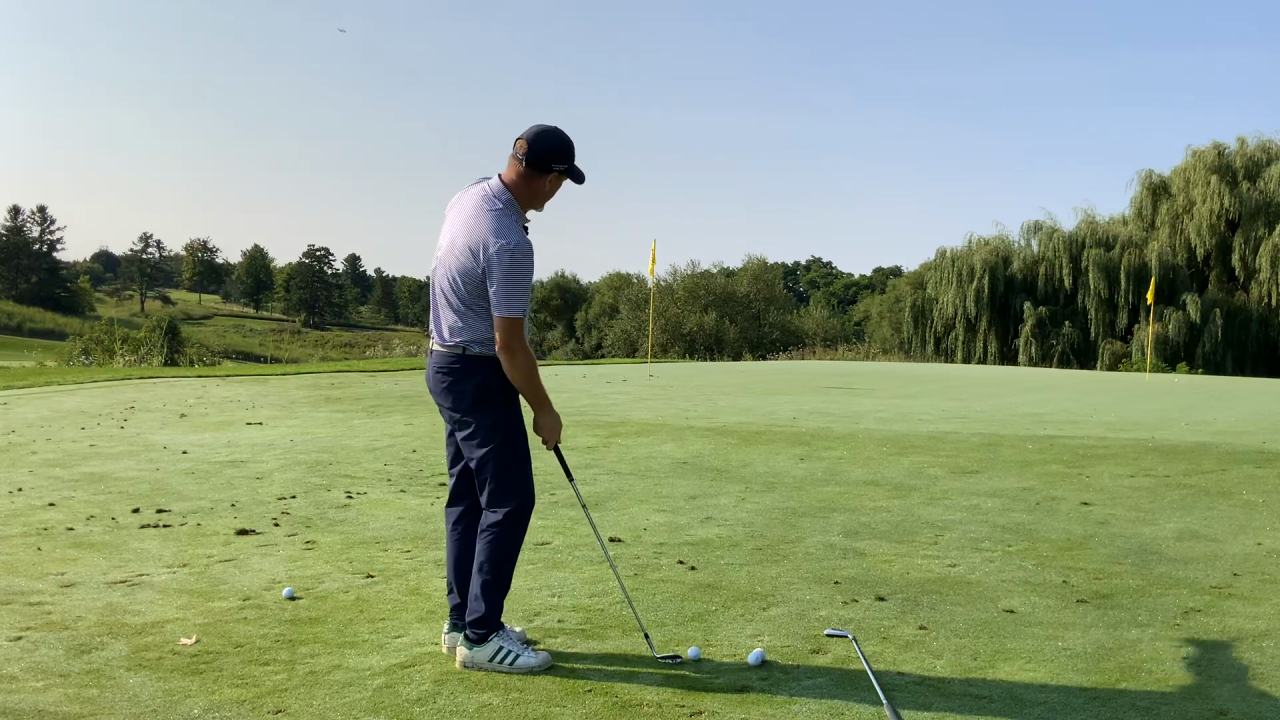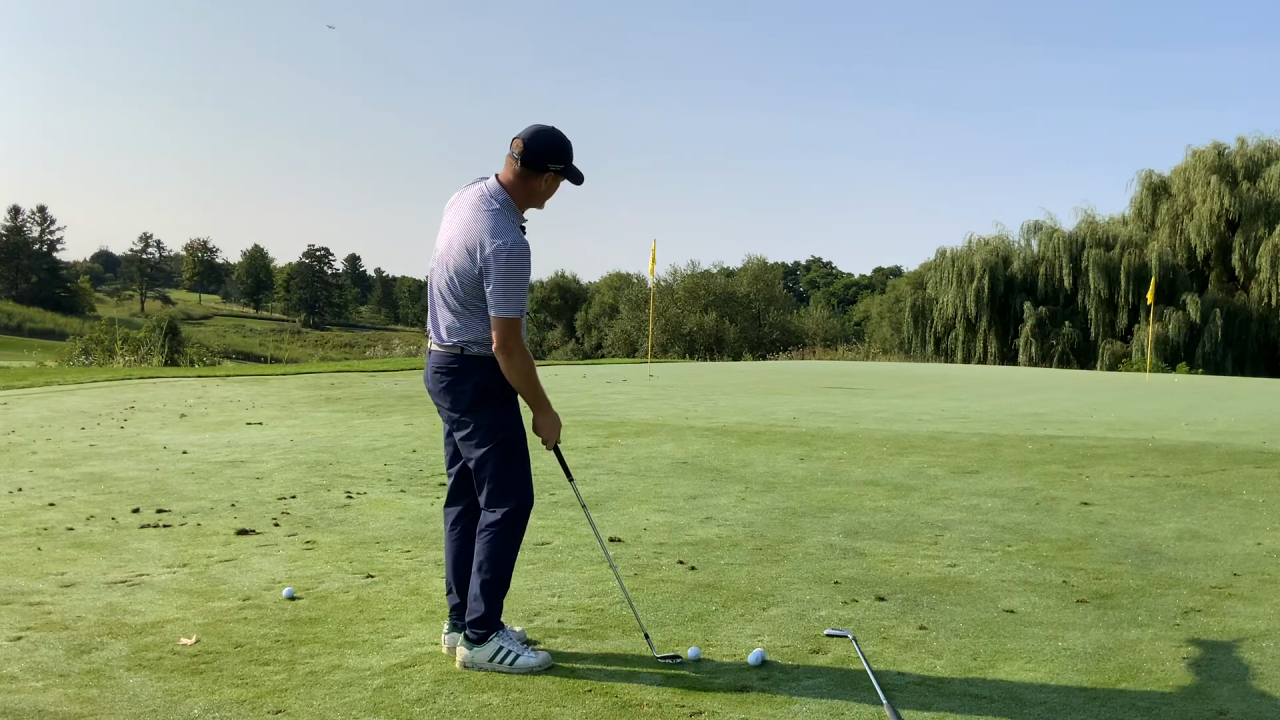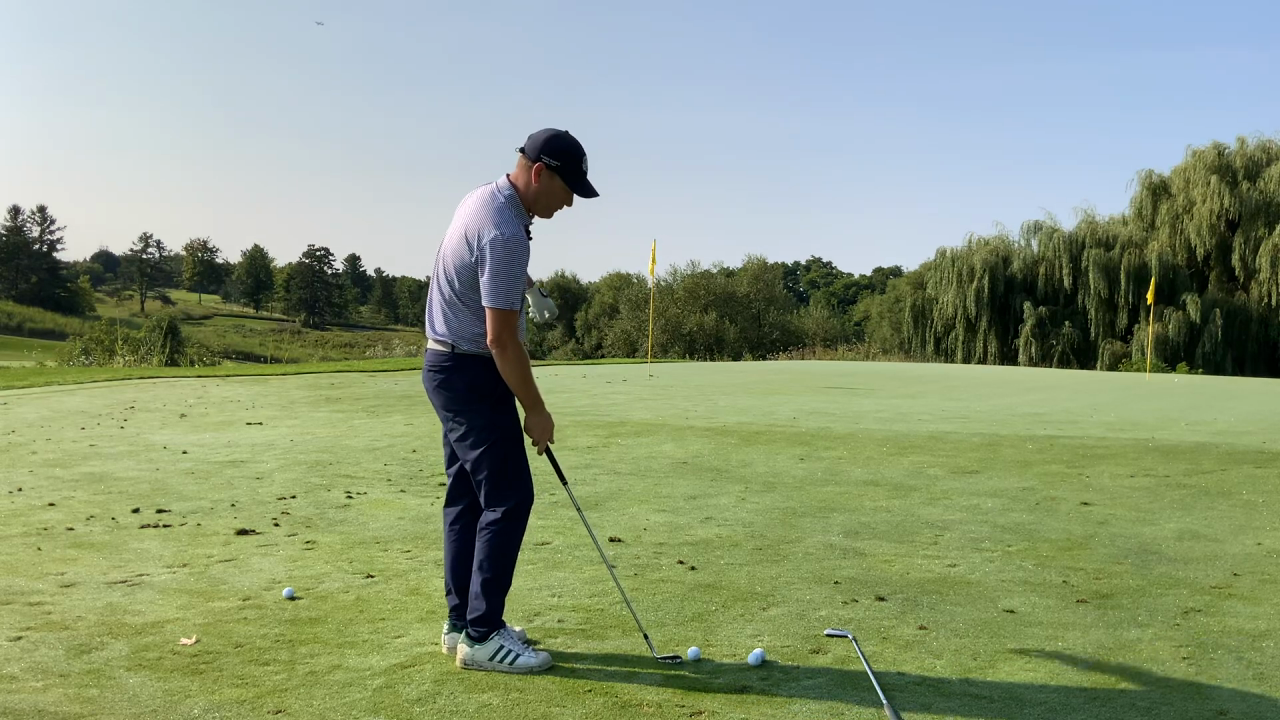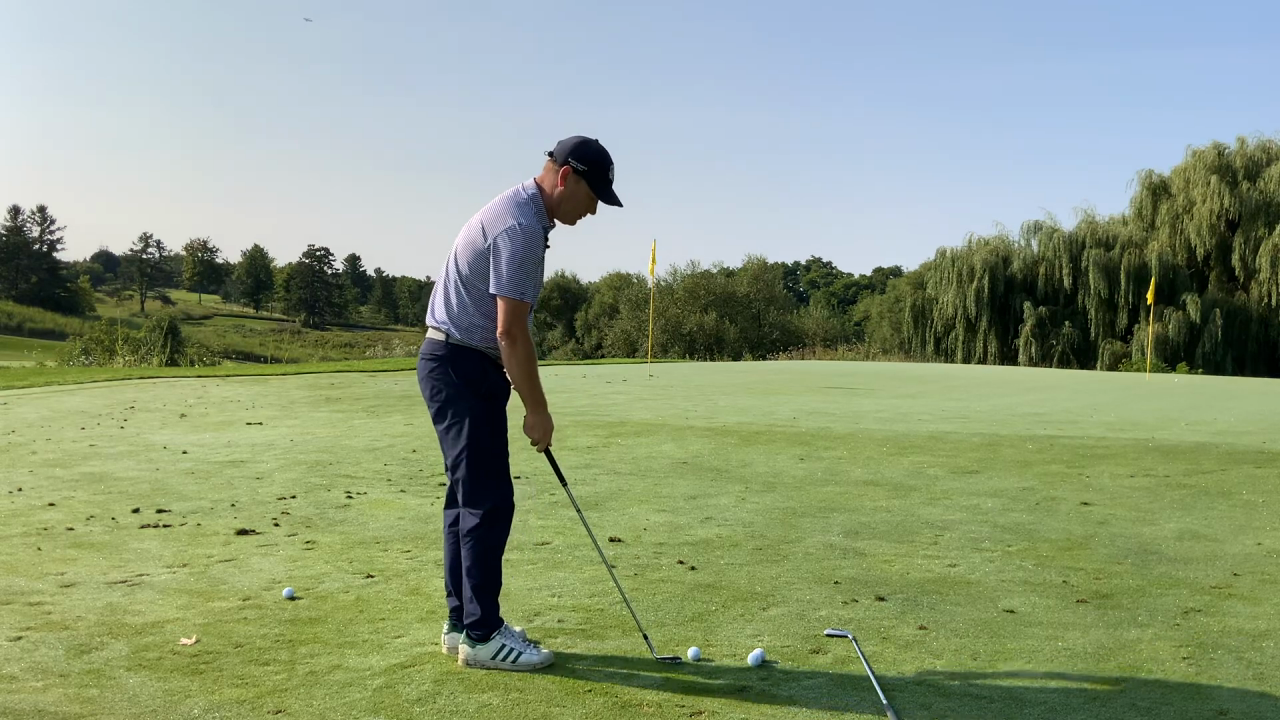
dt=0.4s
person 1, frame 1
left shoulder: (472, 195)
right shoulder: (509, 243)
right elbow: (509, 345)
left wrist: (524, 204)
right wrist: (544, 411)
left hip: (449, 365)
right hip: (478, 376)
left knee: (468, 498)
right knee: (508, 501)
left ankle: (462, 621)
right ankle: (480, 636)
person 1, frame 2
left shoulder: (469, 195)
right shoulder: (506, 242)
right elbow: (507, 345)
left wrist: (517, 199)
right wrist: (544, 411)
left hip: (448, 366)
right hip: (477, 376)
left knee: (468, 497)
right knee: (507, 501)
left ankle: (463, 620)
right ankle: (481, 636)
person 1, frame 3
left shoulder: (487, 199)
right shoulder: (503, 232)
right elbow: (501, 340)
left wrist: (528, 287)
right wrist: (536, 409)
left hip: (454, 368)
right hip: (469, 375)
left knee: (469, 496)
right knee: (508, 498)
left ankle: (463, 621)
right ankle: (482, 633)
person 1, frame 4
left shoulder: (518, 211)
right shoulder: (522, 226)
right elbow: (511, 331)
left wrist: (519, 390)
right wrist: (537, 408)
left hip: (461, 365)
right hip: (461, 369)
left knee: (468, 497)
right knee: (488, 501)
left ankle: (463, 621)
right ankle: (482, 634)
